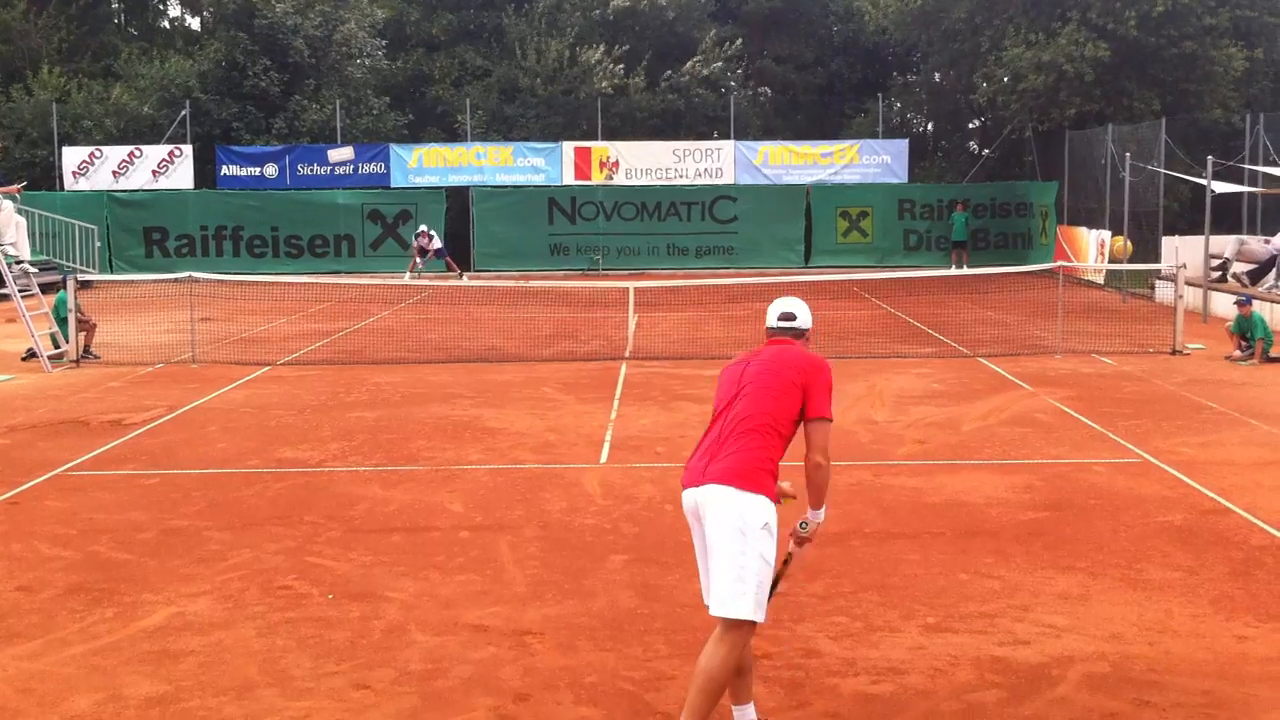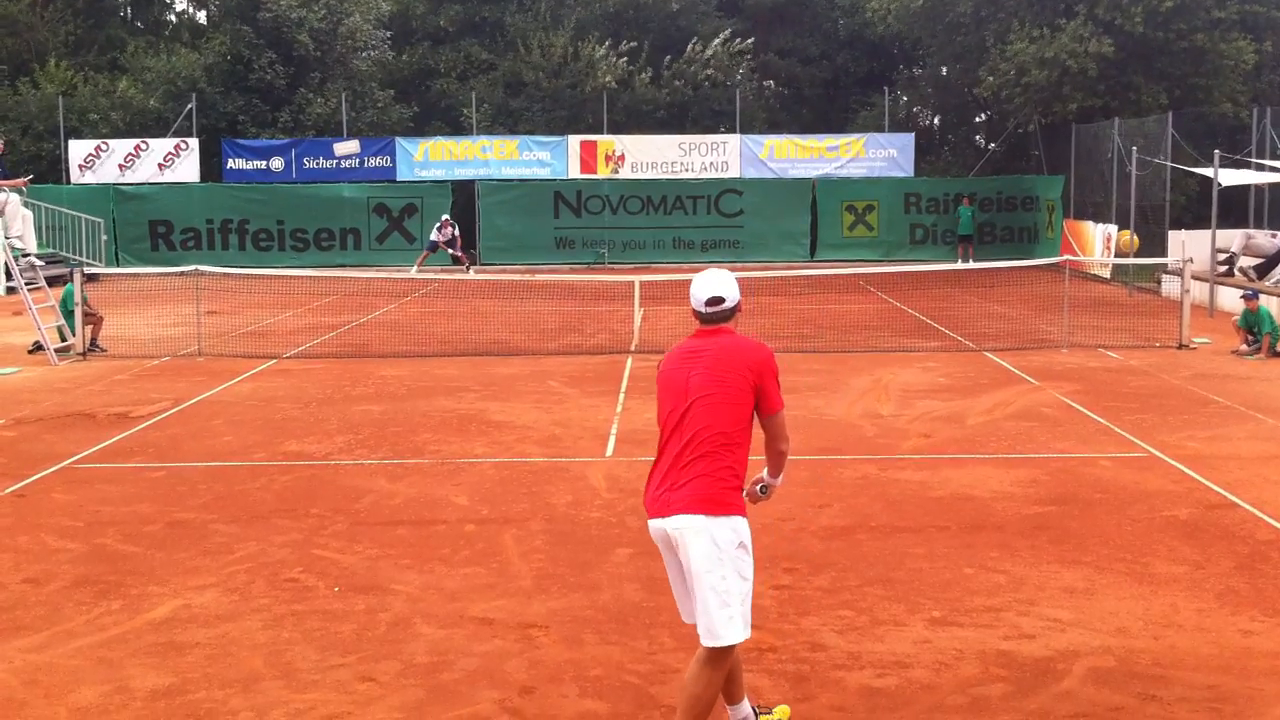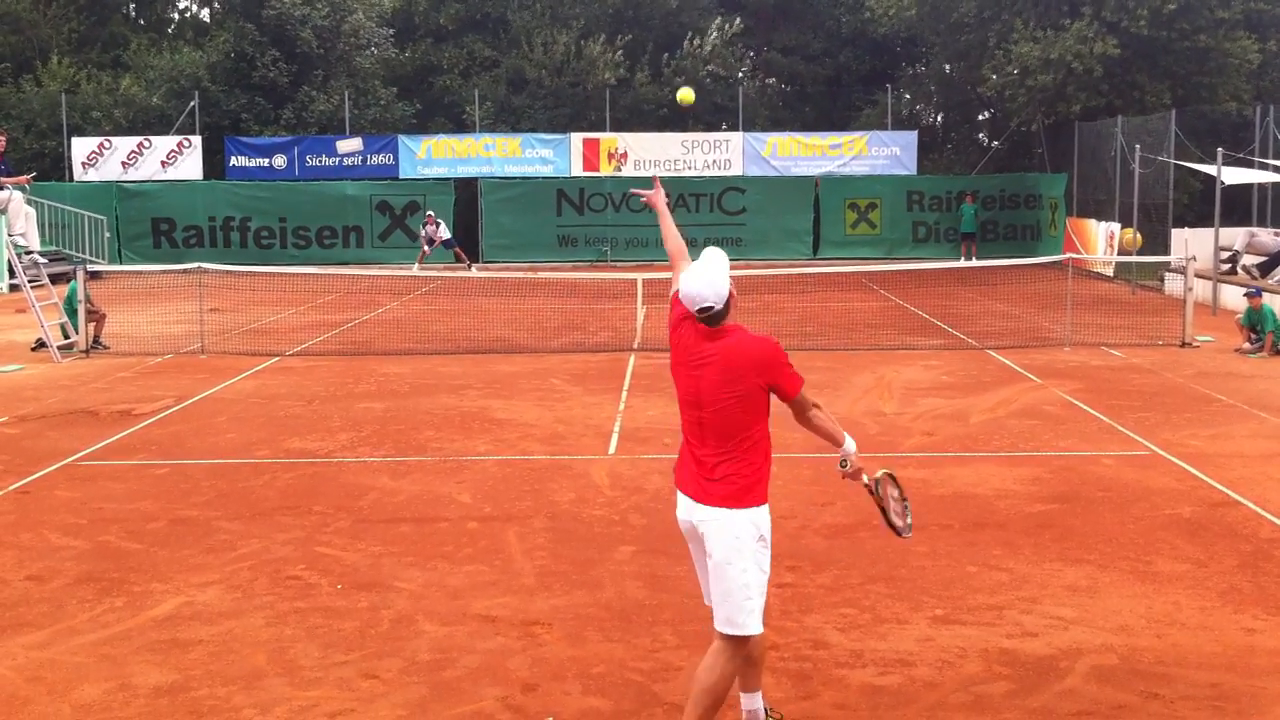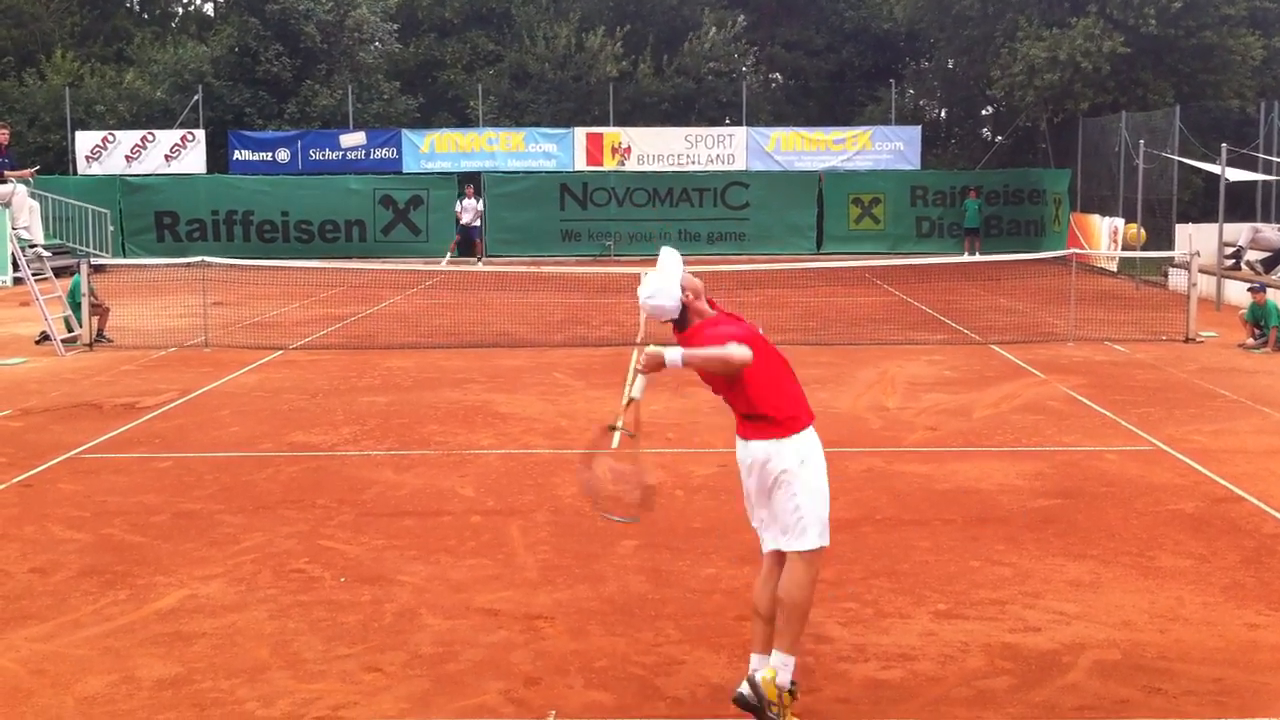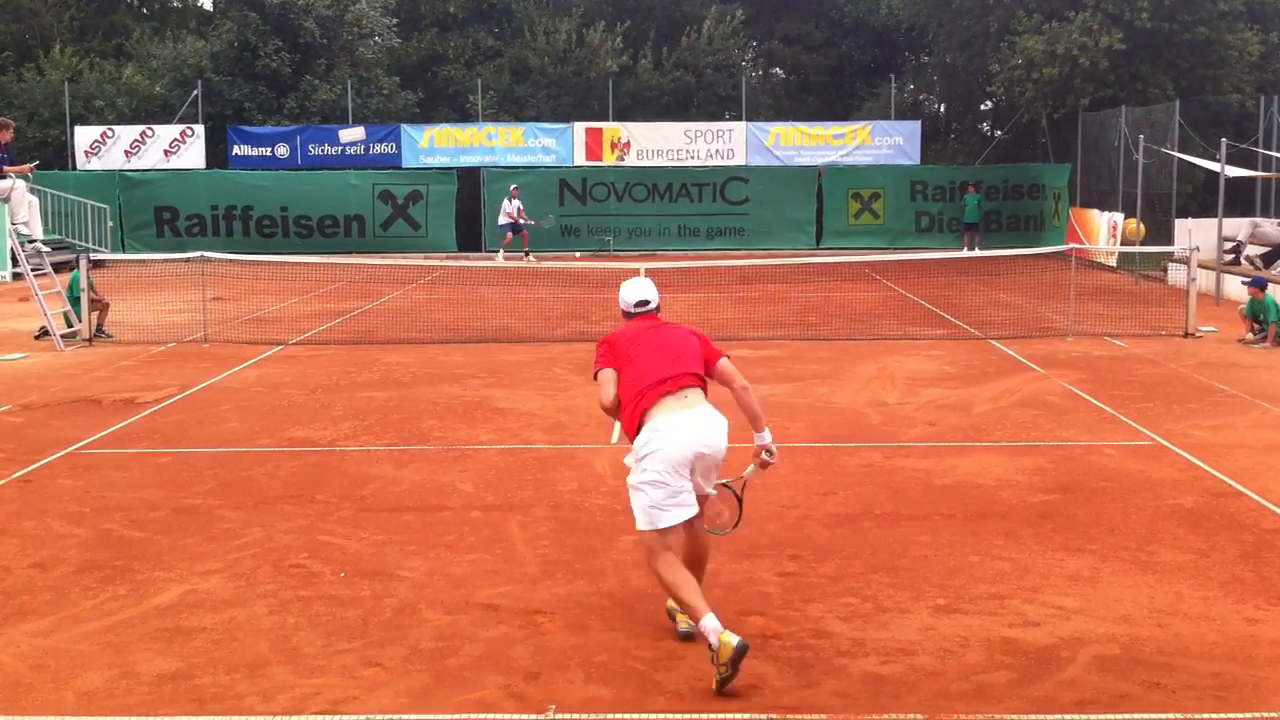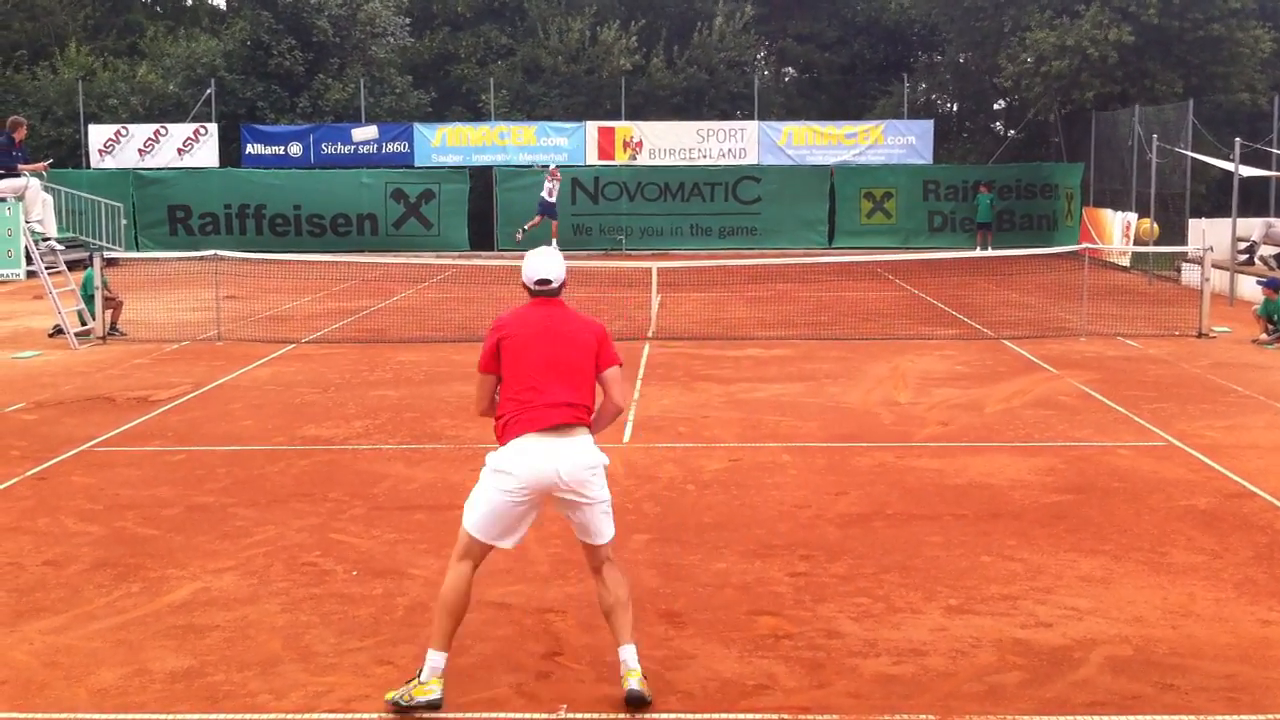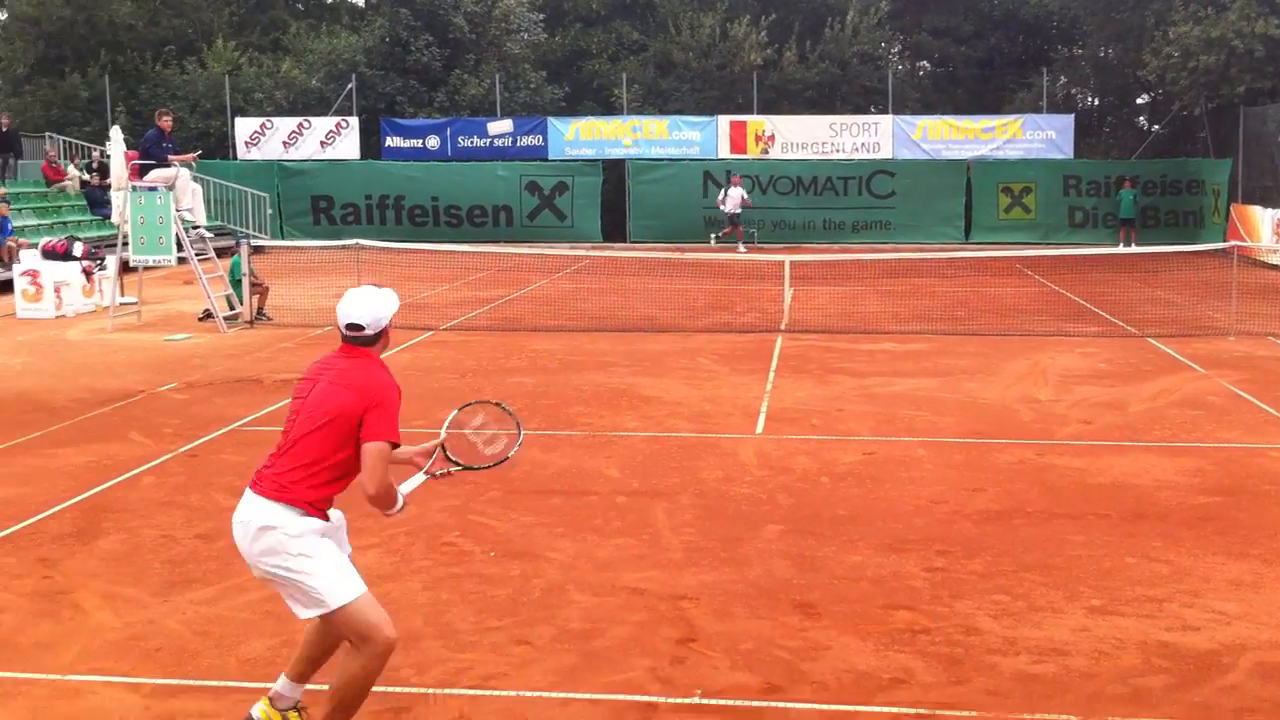
dt=0.7s
person 1, frame 1
left shoulder: (737, 365)
right shoulder: (813, 366)
right elbow: (817, 457)
left wrist: (772, 487)
right wrist: (814, 517)
left hip: (697, 487)
right hip: (738, 494)
left knee: (736, 618)
right knee: (734, 626)
person 1, frame 2
left shoulder: (671, 359)
right shoulder: (755, 355)
right elbow: (779, 443)
right wrist: (771, 480)
left hip: (662, 509)
right hip: (710, 513)
left knee: (720, 629)
right knee: (720, 641)
person 1, frame 3
left shoulder: (681, 330)
right shoulder: (760, 351)
left elbow: (680, 260)
right elbow: (807, 408)
left wrist: (662, 208)
right wrist: (848, 447)
left hip: (691, 503)
right hip: (735, 512)
left knee: (748, 621)
right knee: (735, 638)
person 1, frame 4
left shoulder: (695, 324)
right shoulder: (710, 335)
right elbow: (737, 356)
left hip: (758, 444)
right hip: (787, 446)
left knee: (777, 557)
right knee: (802, 559)
left ankle: (761, 675)
right ankle: (774, 680)
person 1, frame 5
left shoulder: (613, 341)
right shoulder: (691, 334)
left elbow: (607, 400)
right elbow: (741, 386)
left wrist: (631, 426)
right wrist: (764, 436)
left hip: (659, 442)
right hip: (710, 429)
left knee: (664, 559)
right knee: (690, 518)
left ankle: (723, 640)
right ankle: (688, 613)
person 1, frame 6
left shoulder: (504, 327)
right shoulder: (593, 329)
left elbow: (483, 406)
right elbow: (617, 403)
left hip: (522, 457)
right hip: (579, 454)
left knee: (464, 561)
right knee: (604, 564)
left ankle: (430, 681)
right ankle: (631, 674)
person 1, frame 7
left shoulder: (324, 367)
right shoulder: (380, 385)
right elbow: (373, 487)
left wrist: (408, 453)
right wrist: (396, 501)
left hip: (273, 513)
right hip: (282, 527)
left knee: (340, 619)
right knee: (378, 638)
